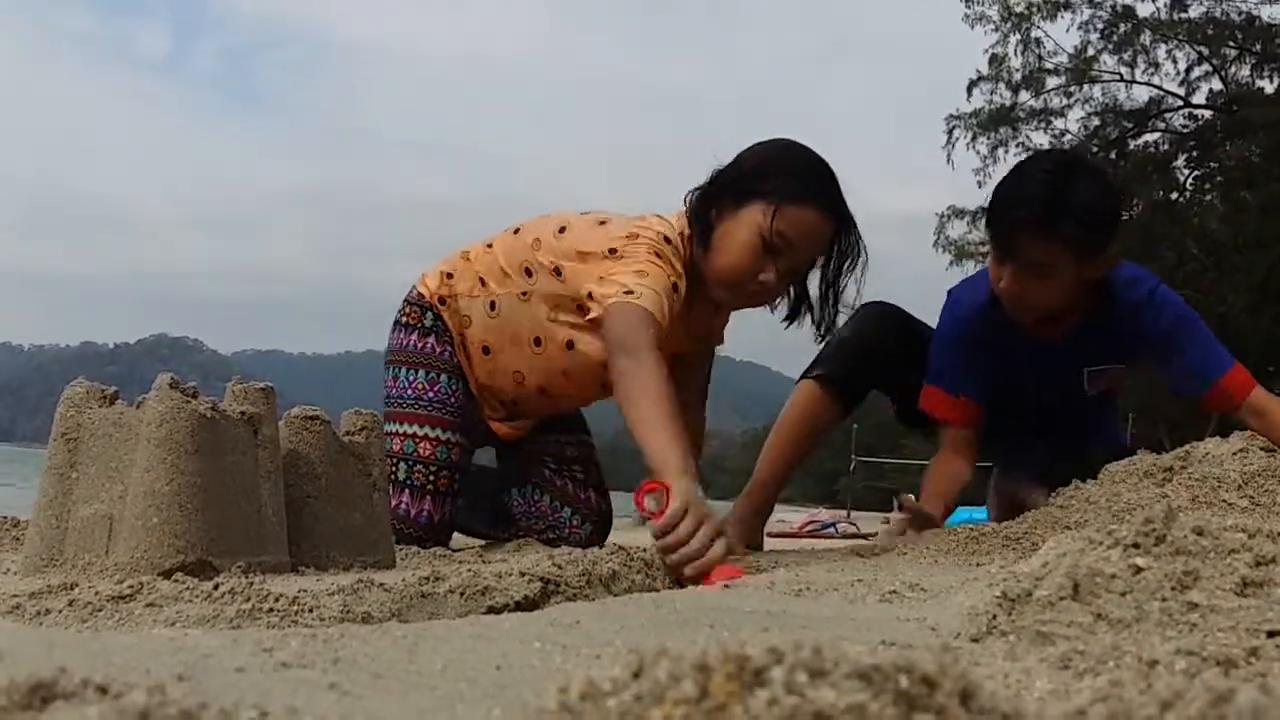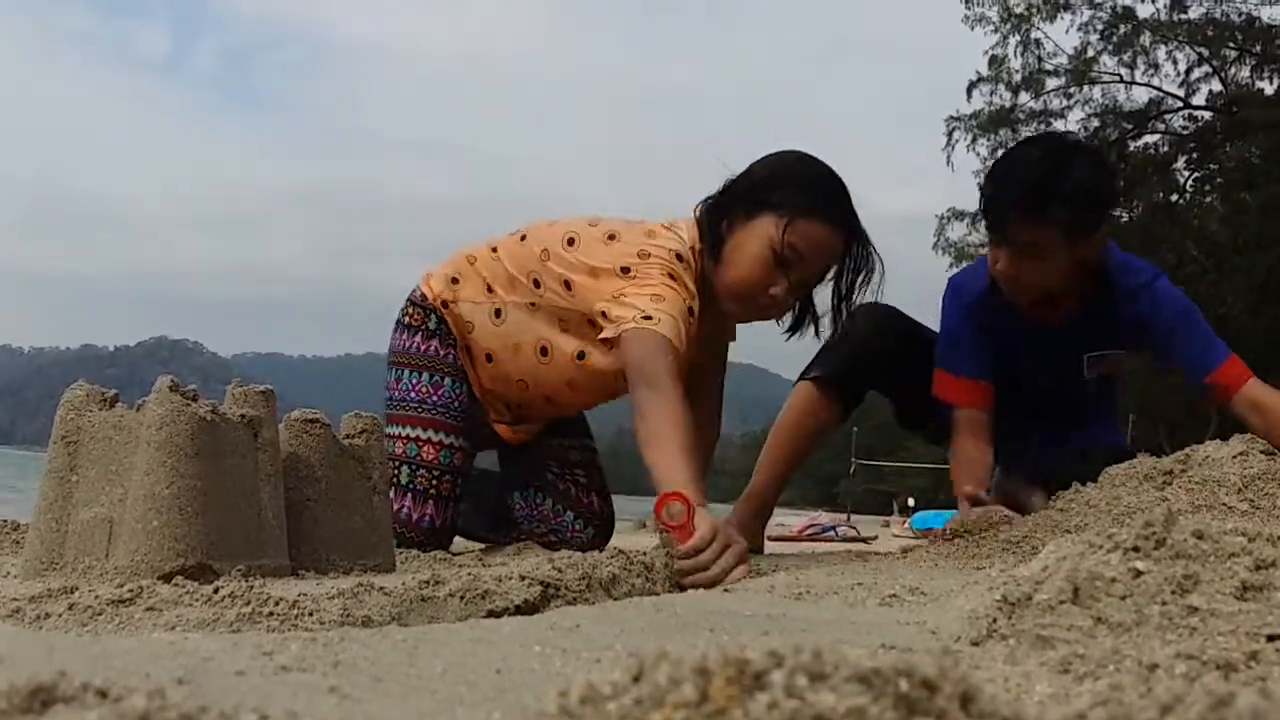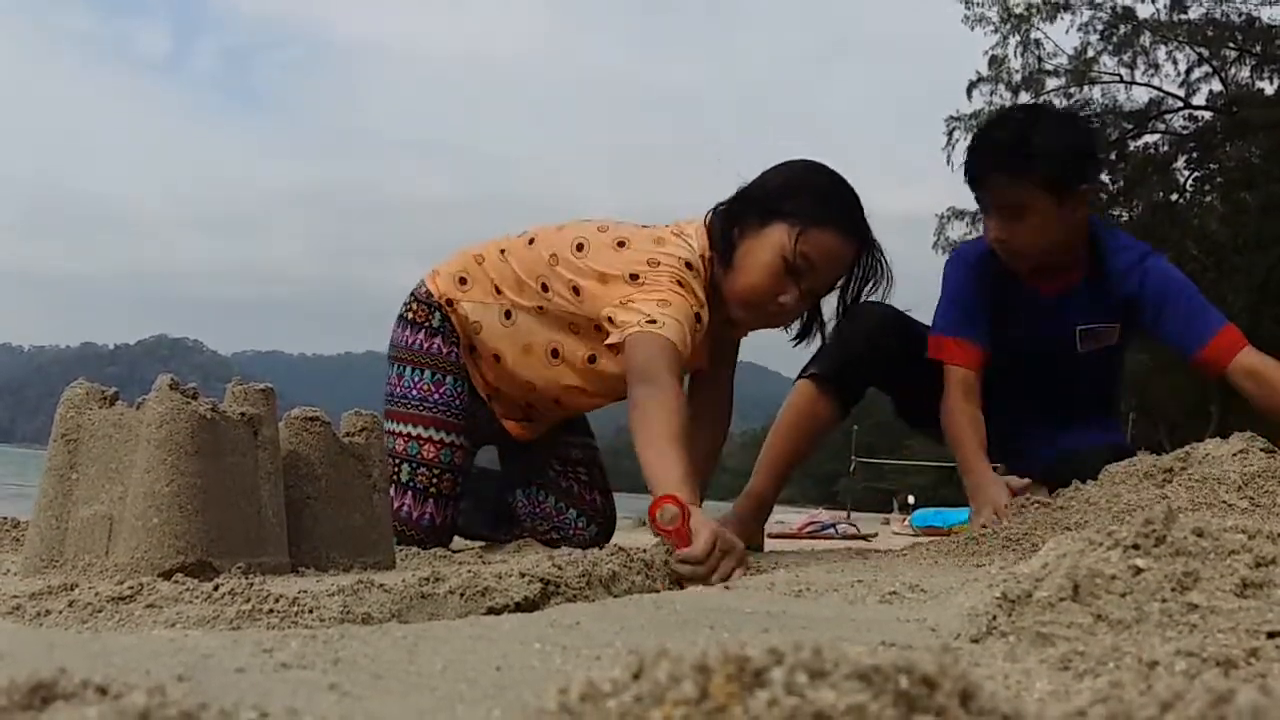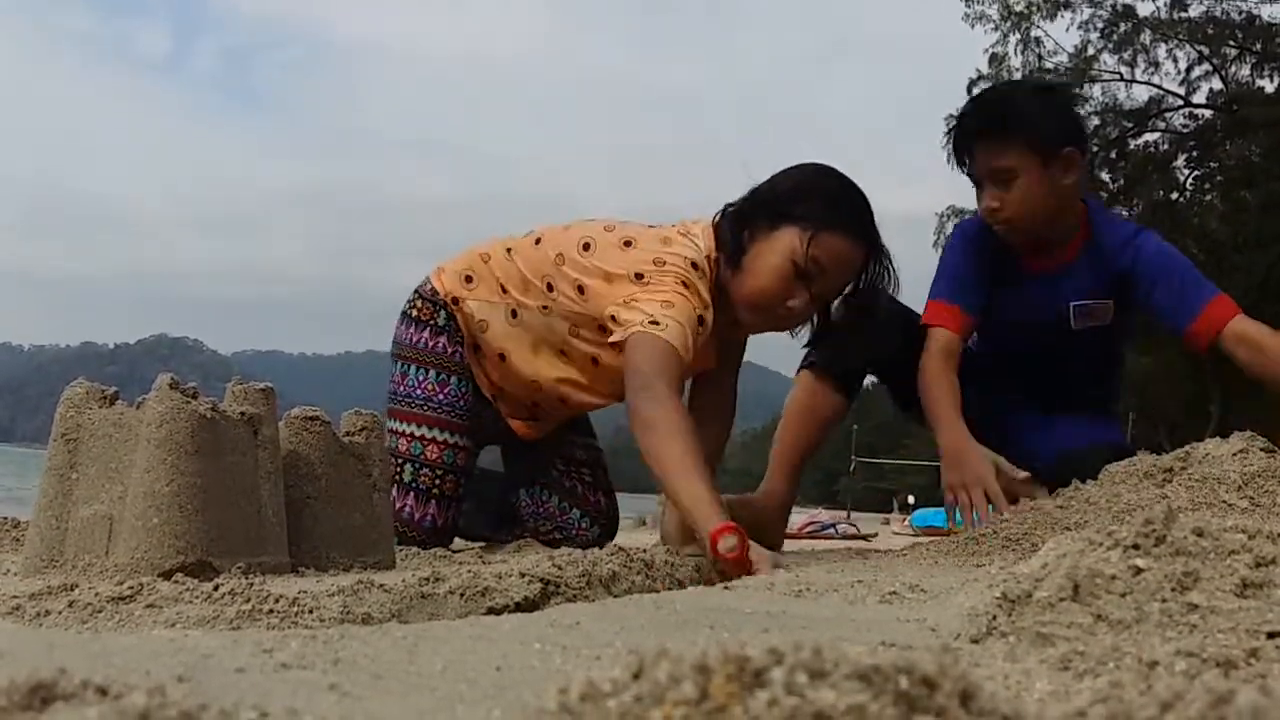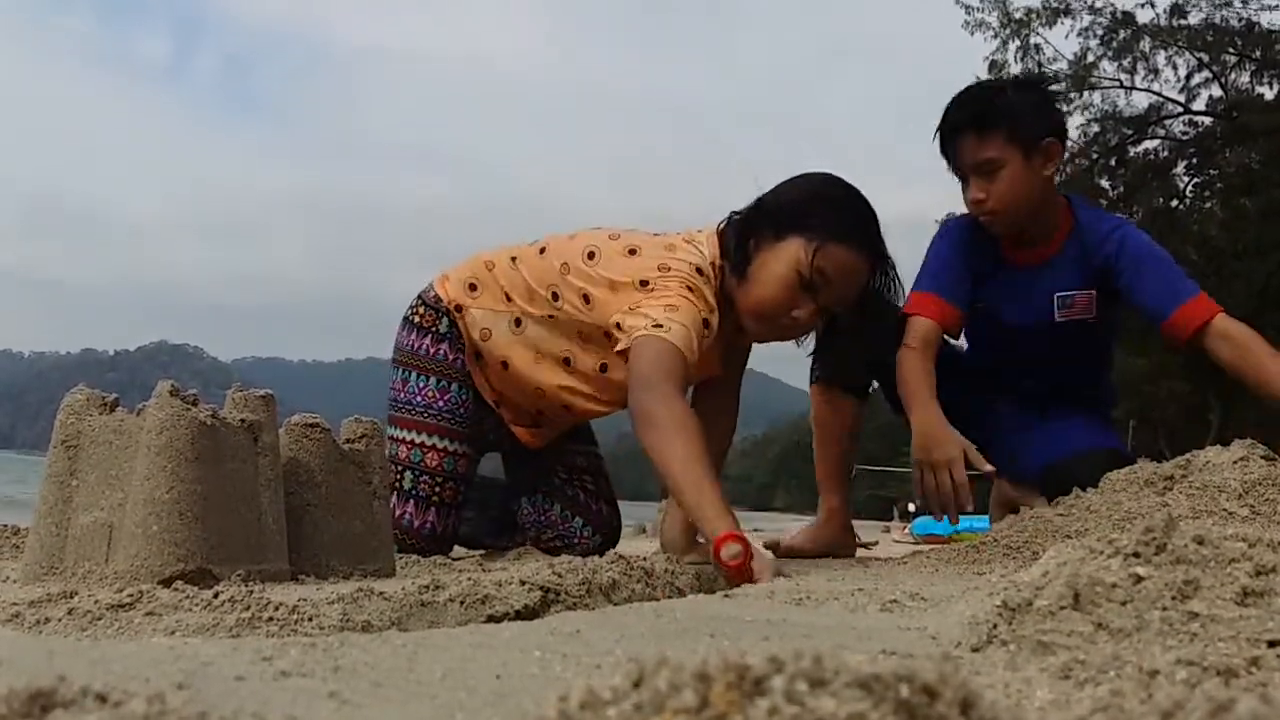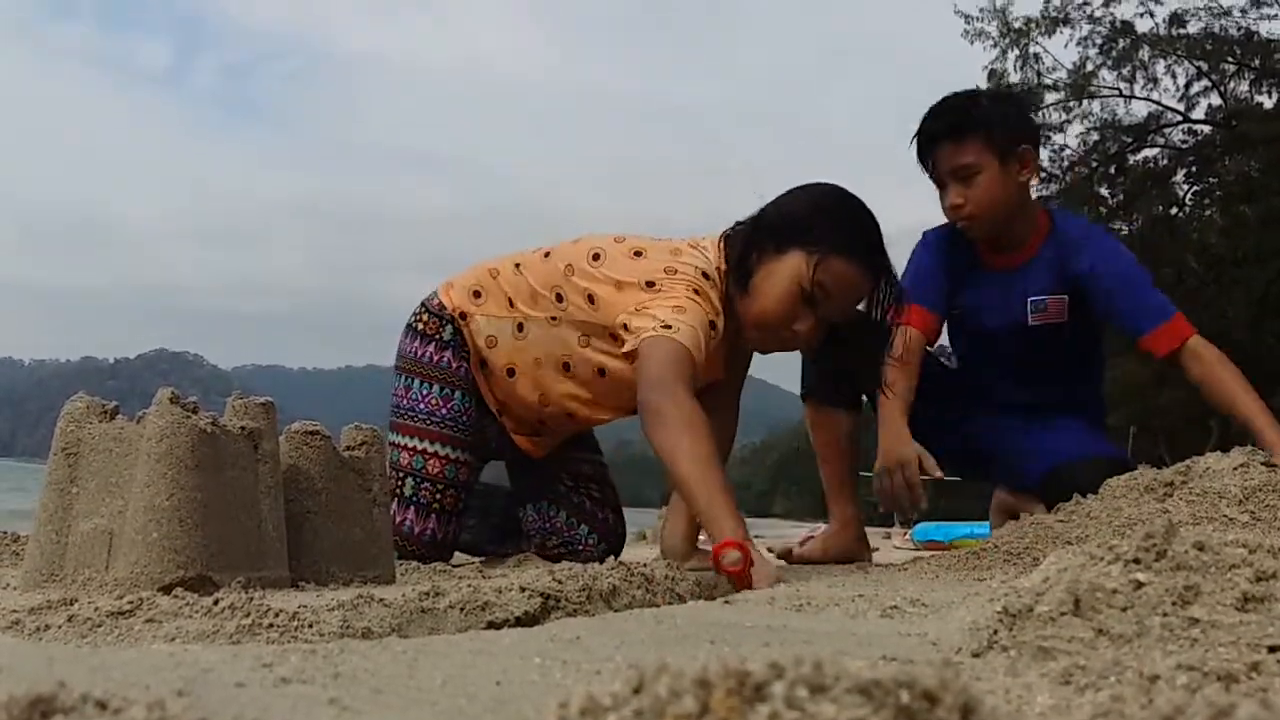
dt=0.1s
person 1, frame 1
left shoulder: (1142, 304)
right shoulder: (970, 308)
right elbow: (955, 447)
right wrist: (923, 519)
left hip: (1074, 445)
right hip: (982, 421)
right knee: (877, 329)
left ankle: (1028, 495)
right ankle: (746, 516)
person 1, frame 2
left shoulder: (1138, 293)
right shoulder: (971, 293)
right elbow: (971, 432)
right wrist: (969, 505)
left hip: (1073, 443)
right hip: (985, 417)
right knee: (874, 331)
left ankle: (1027, 495)
right ankle: (746, 516)
person 1, frame 3
left shoulder: (1132, 271)
right shoulder: (972, 268)
right elbow: (960, 393)
right wrist: (981, 481)
left hip: (1073, 434)
right hip: (990, 411)
right knee: (871, 328)
left ankle: (1040, 499)
right ankle: (750, 510)
person 1, frame 4
left shoulder: (1128, 249)
right shoulder: (973, 243)
right elbow: (938, 354)
right wrist: (957, 447)
left hip: (1067, 428)
right hip: (982, 405)
left knee: (1107, 479)
right knee: (868, 320)
left ankle: (1030, 494)
right ankle: (772, 500)
person 1, frame 5
left shoulder: (1110, 243)
right shoulder: (961, 240)
left elbow: (1217, 332)
right elbow: (921, 343)
right wrist: (929, 427)
left hip: (1062, 426)
right hip: (977, 407)
left knee: (1104, 486)
left ankle: (1023, 498)
person 1, frame 6
left shoulder: (1085, 251)
right shoulder: (940, 250)
left elbow: (1191, 351)
right elbow: (904, 351)
right wrist: (894, 434)
left hip: (1054, 430)
right hip: (969, 417)
left knee: (1100, 495)
left ankle: (1021, 505)
person 2, frame 1
left shoulder: (708, 289)
right shoulder: (647, 257)
left elbow: (684, 404)
right elbow: (633, 358)
left wrist: (680, 499)
right wrist: (681, 489)
left knee: (577, 531)
right knee: (412, 527)
left ankle: (463, 492)
person 2, frame 2
left shoulder: (717, 295)
right shoulder: (660, 276)
left elbow: (699, 413)
right elbow: (654, 387)
left wrist: (691, 518)
right wrist: (696, 512)
left knee: (579, 536)
right knee: (414, 532)
left ankle: (471, 496)
person 2, frame 3
left shoulder: (725, 292)
right shoulder: (669, 281)
left elbow: (708, 412)
right elbow: (653, 388)
left wrist: (687, 519)
right wrist: (690, 515)
right hip: (450, 325)
left knee: (582, 532)
right knee: (414, 528)
left ankle: (465, 491)
person 2, frame 4
left shoulder: (730, 294)
right shoulder: (674, 282)
left elbow: (711, 413)
right elbow: (651, 396)
left wrist: (706, 526)
right wrist: (722, 533)
left knee: (584, 533)
right knee: (415, 529)
left ankle: (463, 490)
person 2, frame 5
left shoulder: (733, 299)
right shoulder: (681, 288)
left elbow: (714, 415)
right elbow: (655, 402)
right wrist: (733, 541)
right hip: (455, 332)
left knee: (587, 540)
right knee: (415, 536)
person 2, frame 6
left shoulder: (734, 305)
right shoulder: (686, 292)
left elbow: (716, 420)
right elbow: (664, 400)
right wrist: (738, 546)
right hip: (459, 339)
left knee: (590, 547)
right knee: (415, 544)
left ankle: (472, 511)
